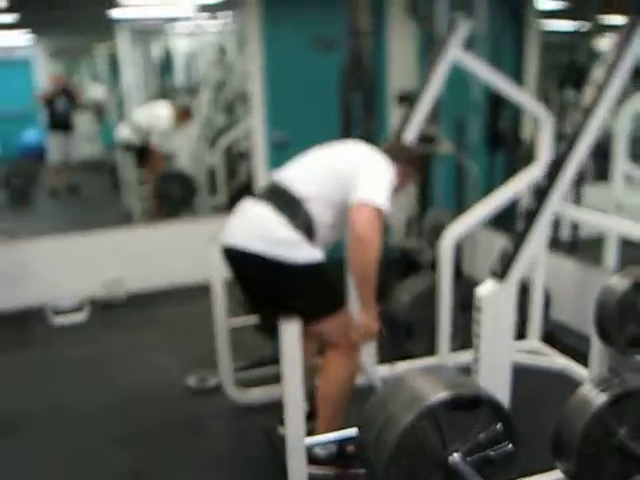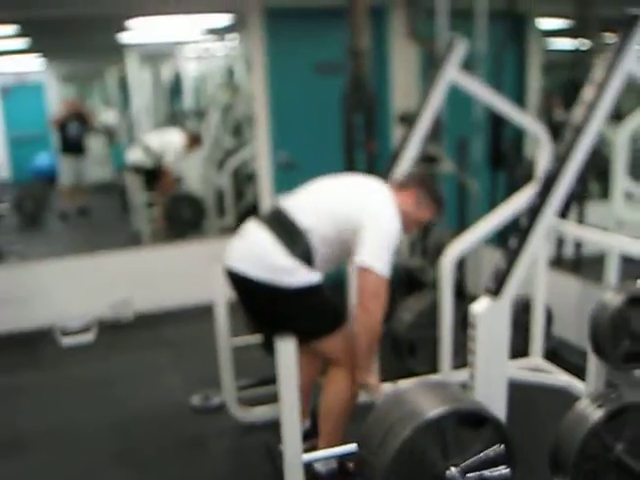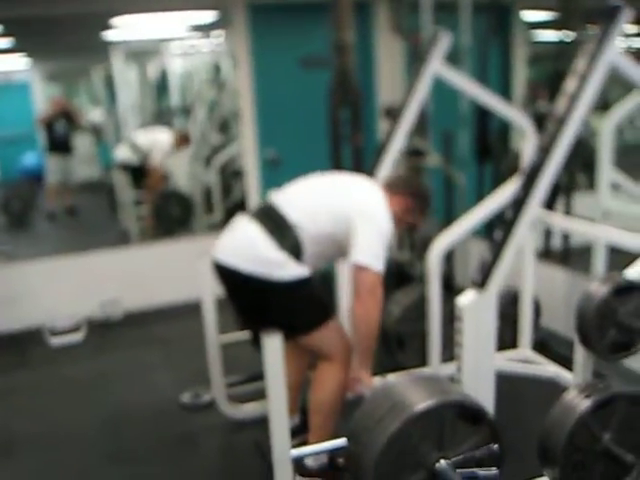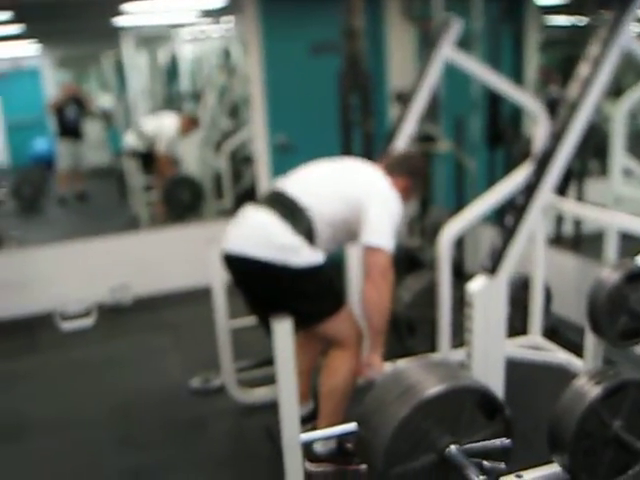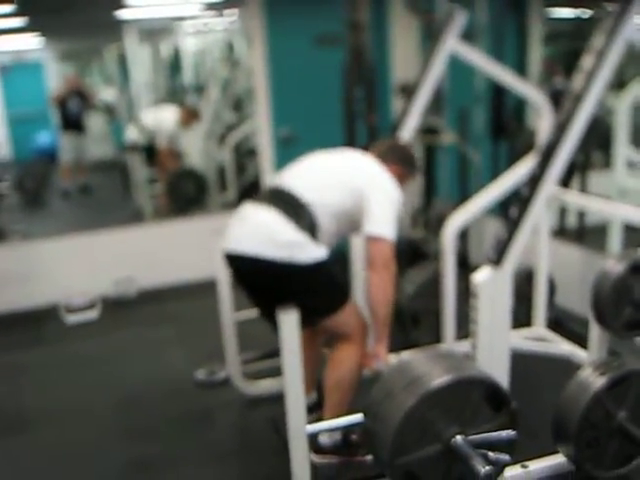
dt=0.5s
person 1, frame 1
left shoulder: (351, 155)
right shoulder: (379, 167)
right elbow: (364, 231)
right wrist: (368, 311)
left hip: (238, 236)
right hip: (278, 247)
left knee: (305, 325)
right knee: (343, 343)
right ankle: (324, 450)
person 1, frame 2
left shoulder: (368, 188)
right shoulder: (384, 216)
right elbow: (370, 300)
right wrist: (365, 371)
left hip: (243, 255)
right hip: (274, 269)
left knee: (312, 342)
right knee: (344, 359)
left ankle: (299, 432)
person 1, frame 3
left shoulder: (355, 187)
right shoulder: (376, 214)
right elbow: (367, 296)
right wrist: (363, 369)
left hip: (230, 250)
right hip: (264, 265)
left knee: (298, 338)
right knee: (336, 353)
person 1, frame 4
left shoulder: (348, 169)
right shoulder: (385, 195)
right elbow: (378, 277)
right wrist: (376, 353)
left hip: (238, 243)
right hip: (280, 253)
left knee: (308, 328)
right knee: (346, 341)
left ankle: (301, 416)
right ankle: (324, 447)
person 1, frame 5
left shoulder: (336, 160)
right shoulder: (383, 184)
right elbow: (380, 267)
right wrist: (381, 344)
left hip: (238, 242)
right hip: (283, 250)
left knee: (311, 320)
right knee: (351, 333)
left ankle: (305, 407)
right ankle: (329, 439)
